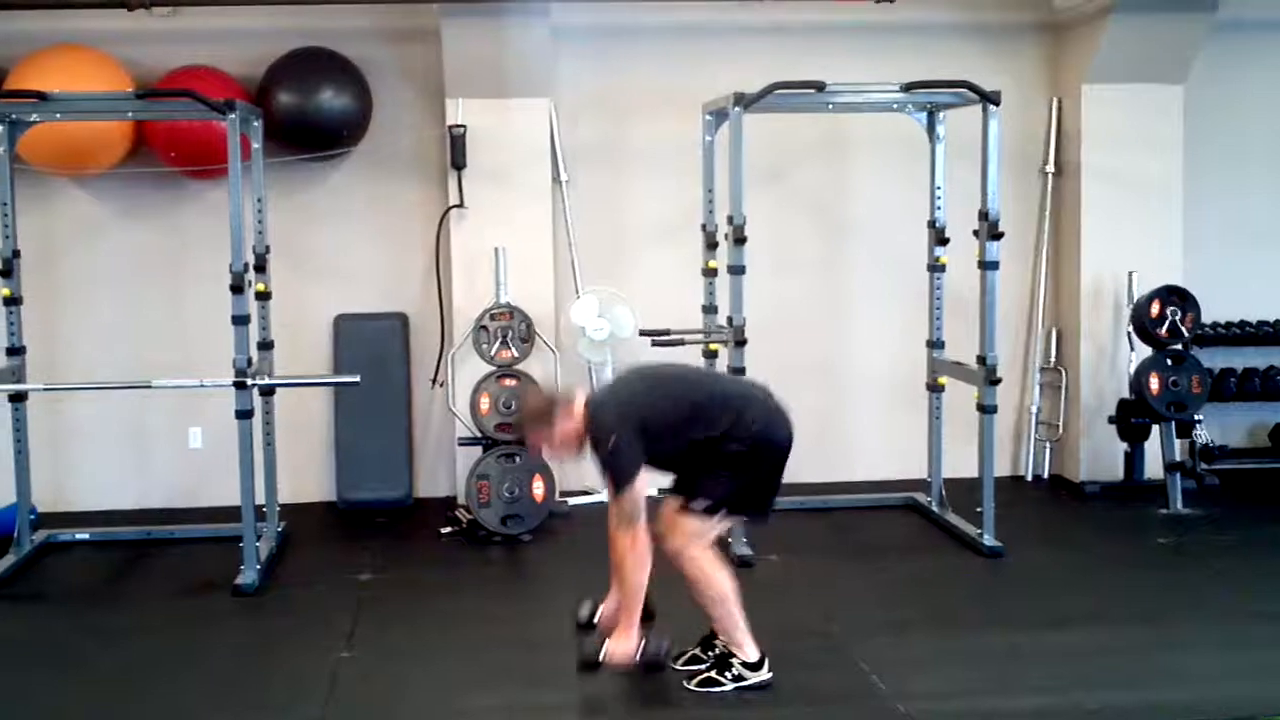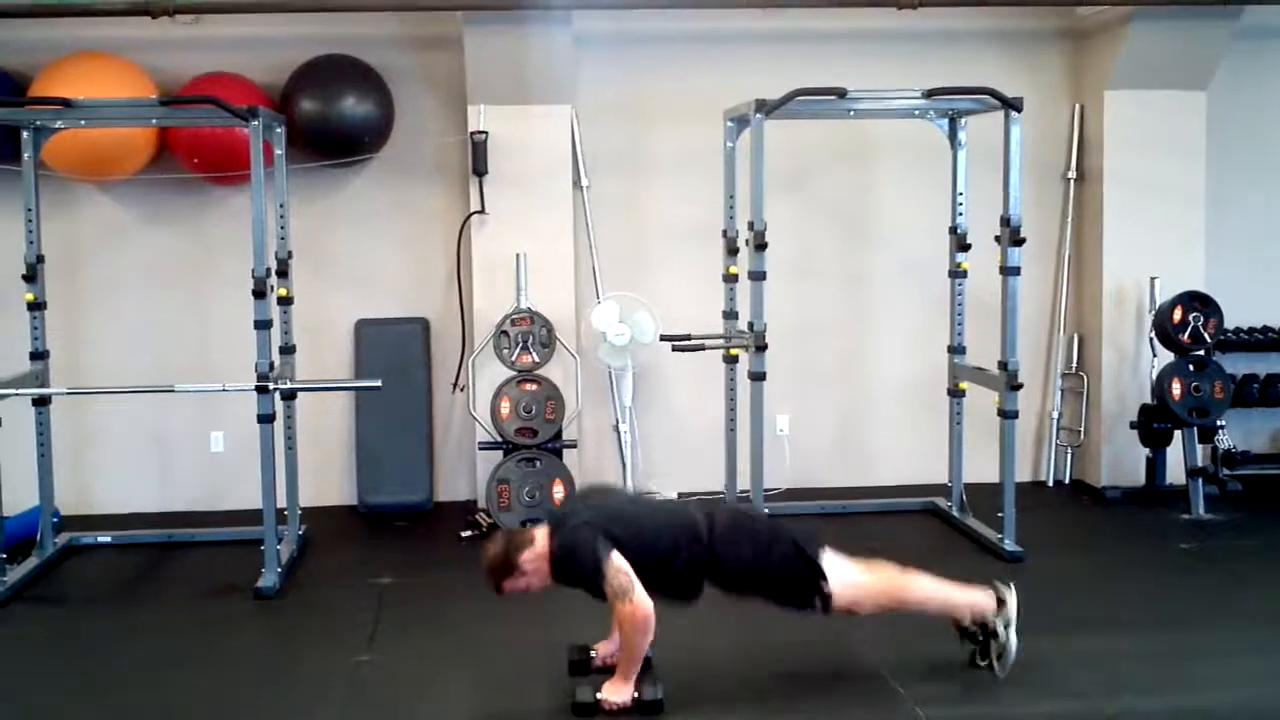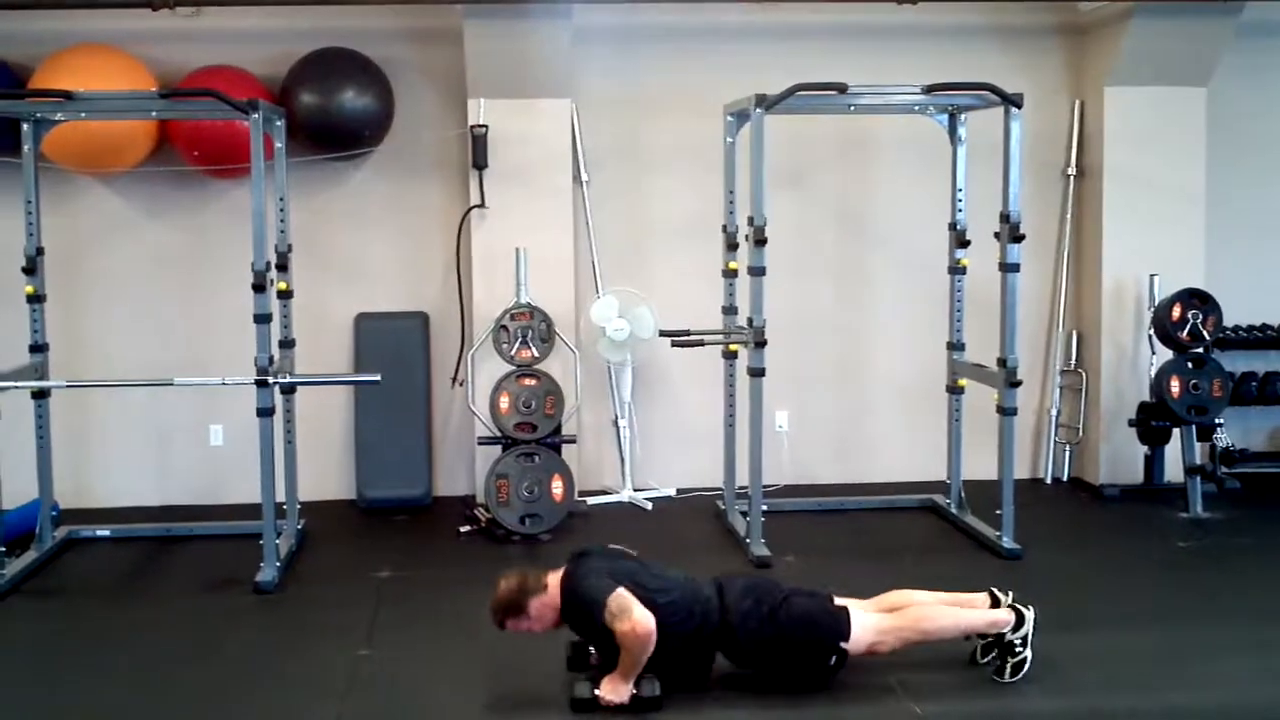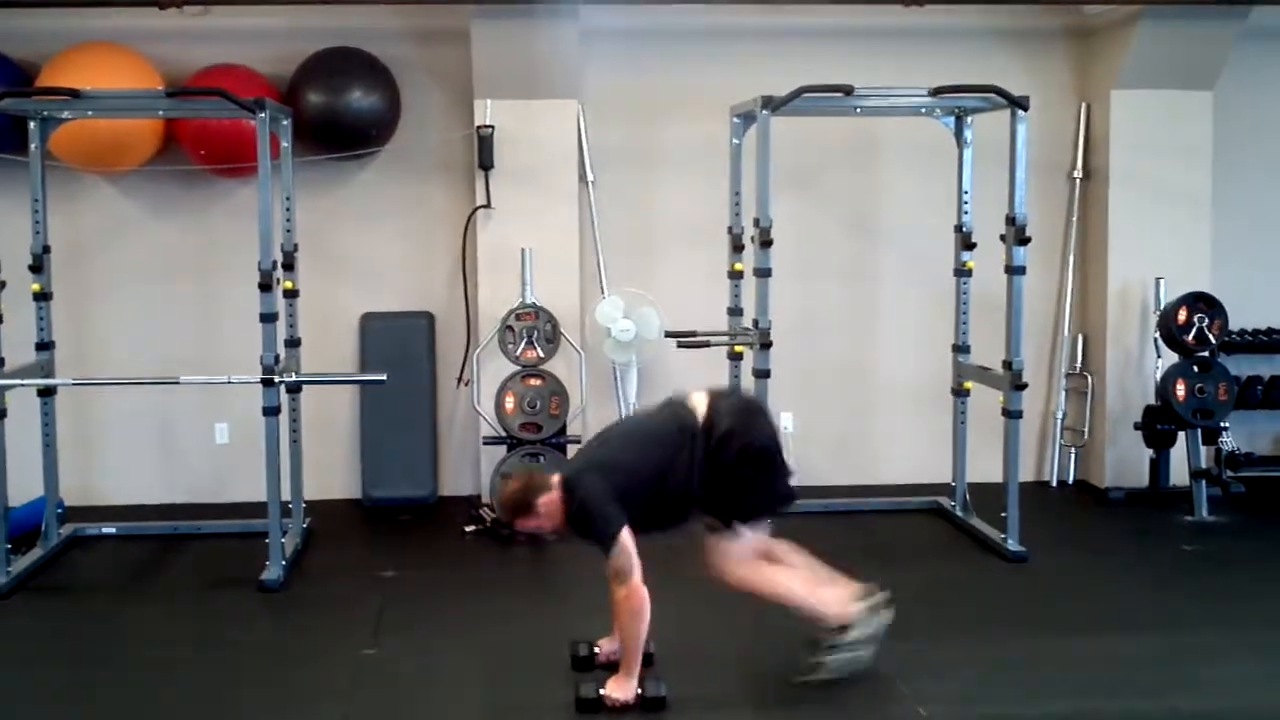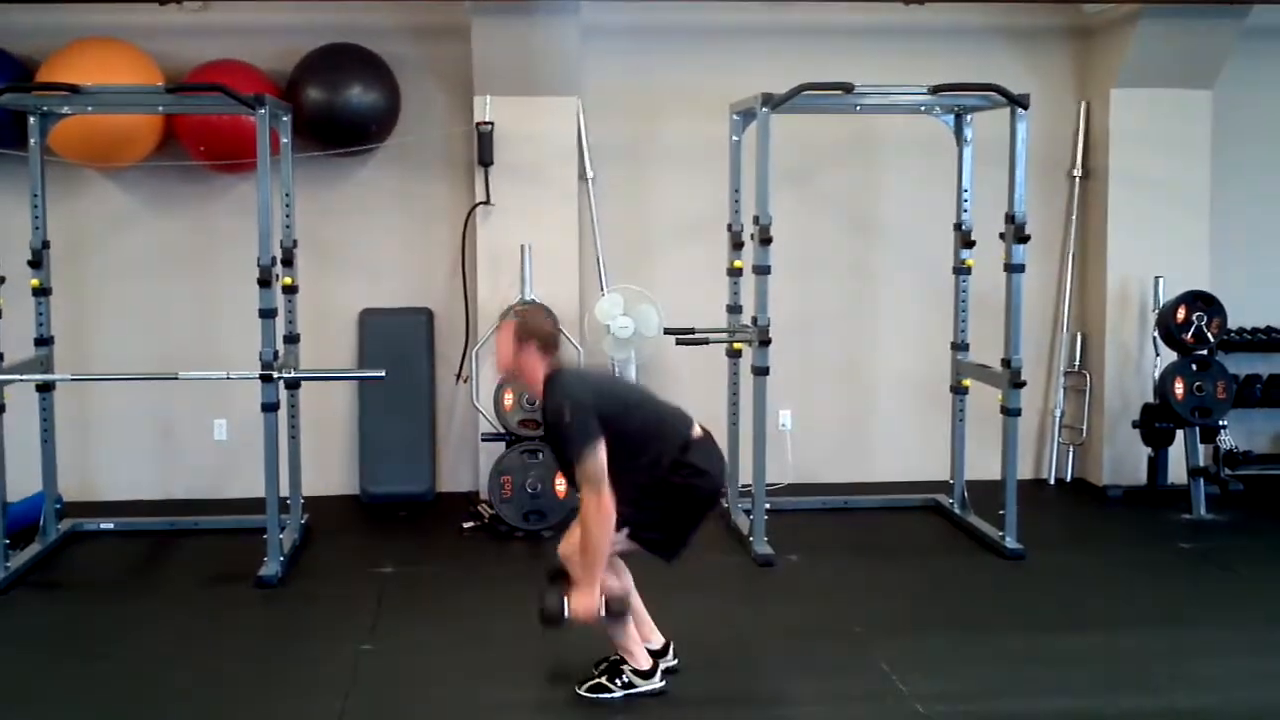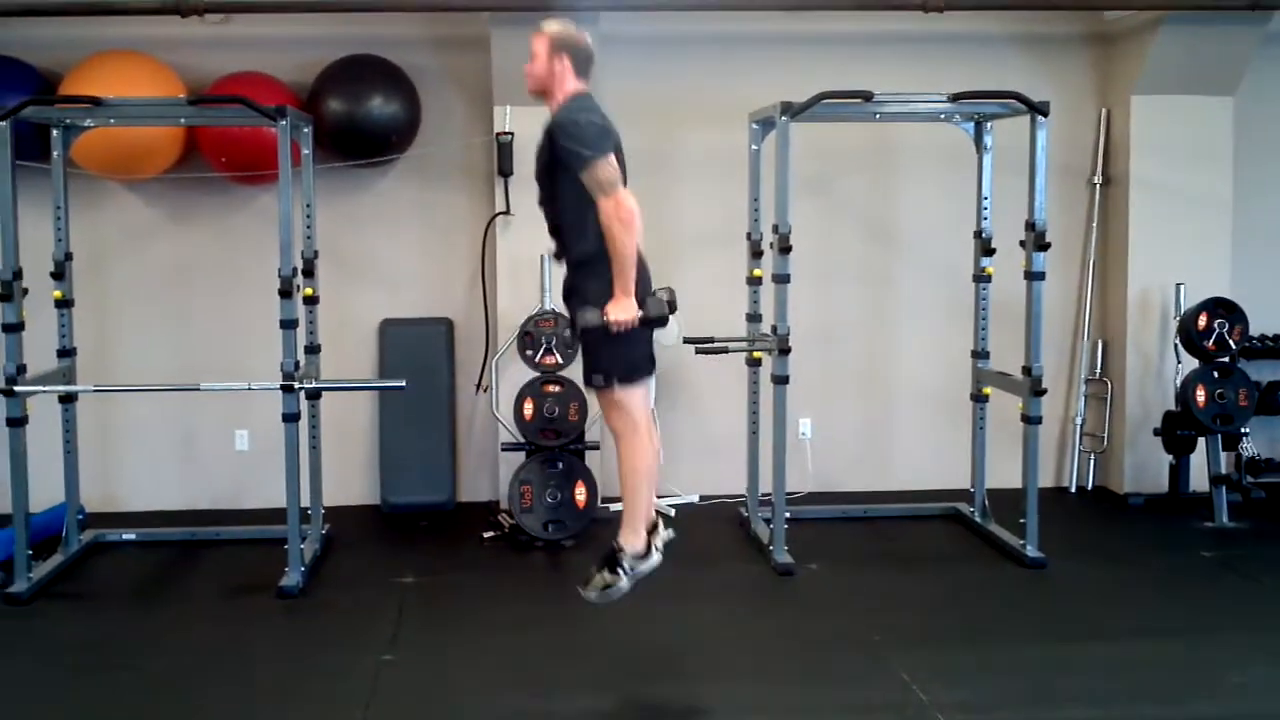
dt=0.4s
person 1, frame 1
left shoulder: (609, 427)
right shoulder: (603, 413)
left elbow: (630, 535)
right elbow: (620, 515)
left wrist: (628, 630)
right wrist: (615, 597)
left hip: (755, 433)
right hip: (734, 428)
left knee: (682, 539)
right knee: (674, 522)
left ankle: (748, 660)
right ankle: (725, 638)
person 1, frame 2
left shoulder: (573, 544)
right shoulder: (571, 518)
left elbow: (638, 608)
left wrist: (624, 679)
right wrist: (619, 639)
left hip: (728, 550)
right hip: (718, 532)
left knee: (854, 593)
right knee: (848, 575)
left ankle: (987, 605)
right ankle: (975, 605)
person 1, frame 3
left shoulder: (581, 590)
right shoulder: (583, 565)
left elbow: (641, 625)
left wrist: (623, 679)
right wrist: (613, 632)
left hip: (741, 624)
right hip: (732, 599)
left knee: (880, 633)
right knee: (867, 610)
left ankle: (1005, 621)
right ankle: (991, 604)
person 1, frame 4
left shoulder: (588, 500)
right shoulder: (575, 480)
left elbow: (631, 588)
left wrist: (628, 676)
right wrist: (622, 637)
left hip: (733, 435)
right hip: (725, 419)
left knee: (729, 563)
right knee: (749, 546)
left ankle: (845, 617)
right ankle: (851, 599)
person 1, frame 5
left shoulder: (566, 403)
right shoulder: (566, 389)
left elbow: (598, 498)
right elbow: (596, 488)
left wrist: (587, 587)
left hip: (688, 472)
right hip: (684, 462)
left knee: (576, 551)
right knee: (586, 546)
left ankle: (639, 666)
right ankle: (654, 648)
person 1, frame 6
left shoulder: (574, 121)
right shoulder: (578, 120)
left elbow: (618, 206)
left wrist: (623, 293)
left hip: (605, 286)
right hip: (599, 280)
left knee: (624, 407)
right knee: (627, 406)
left ankle: (635, 543)
right ankle: (643, 525)
